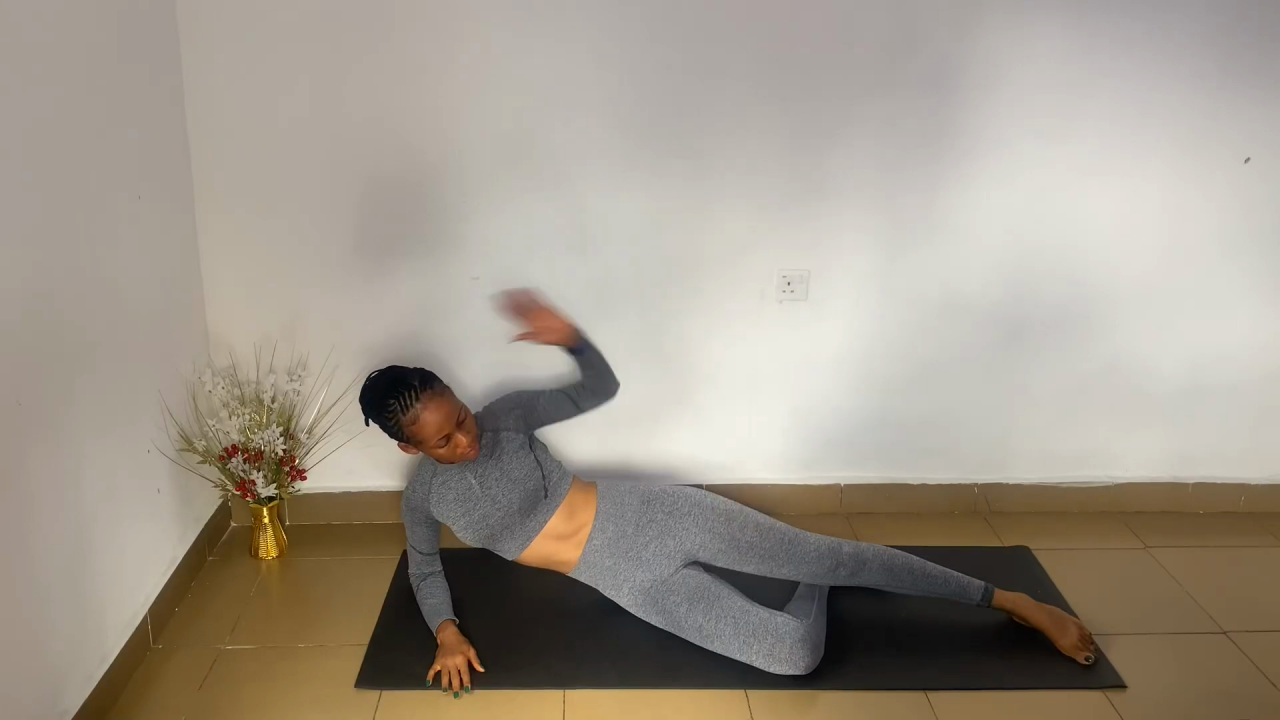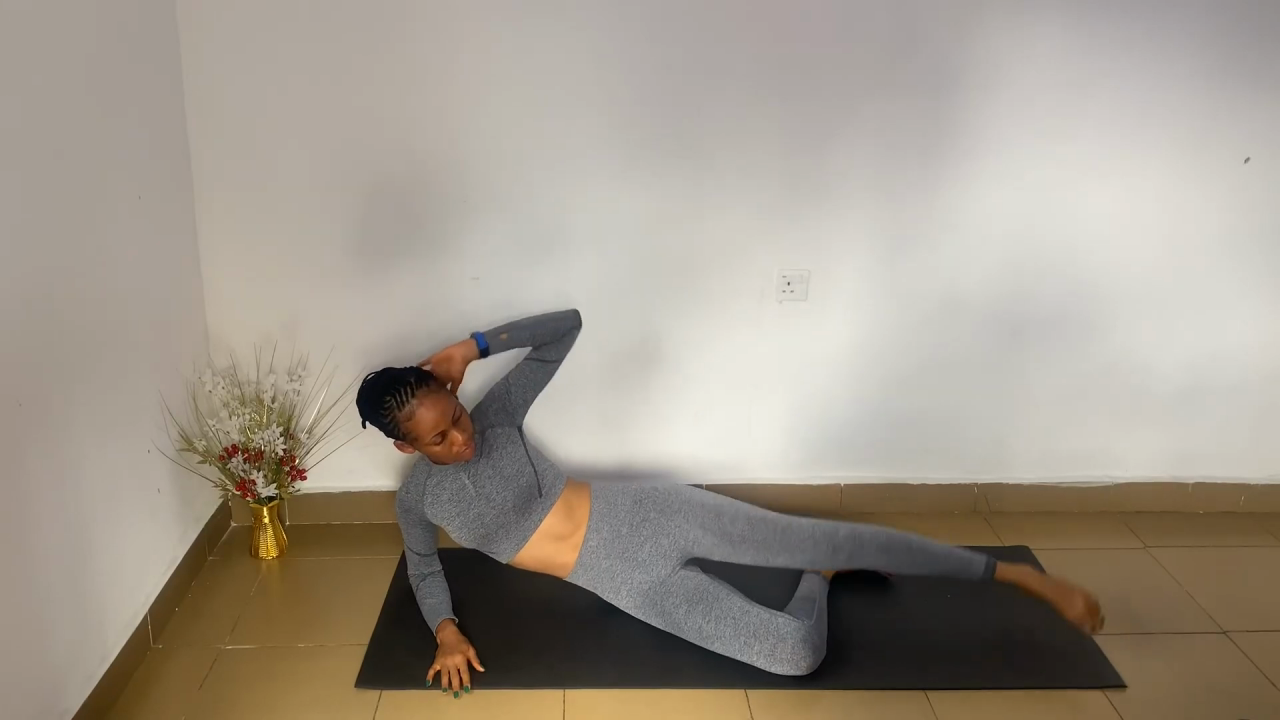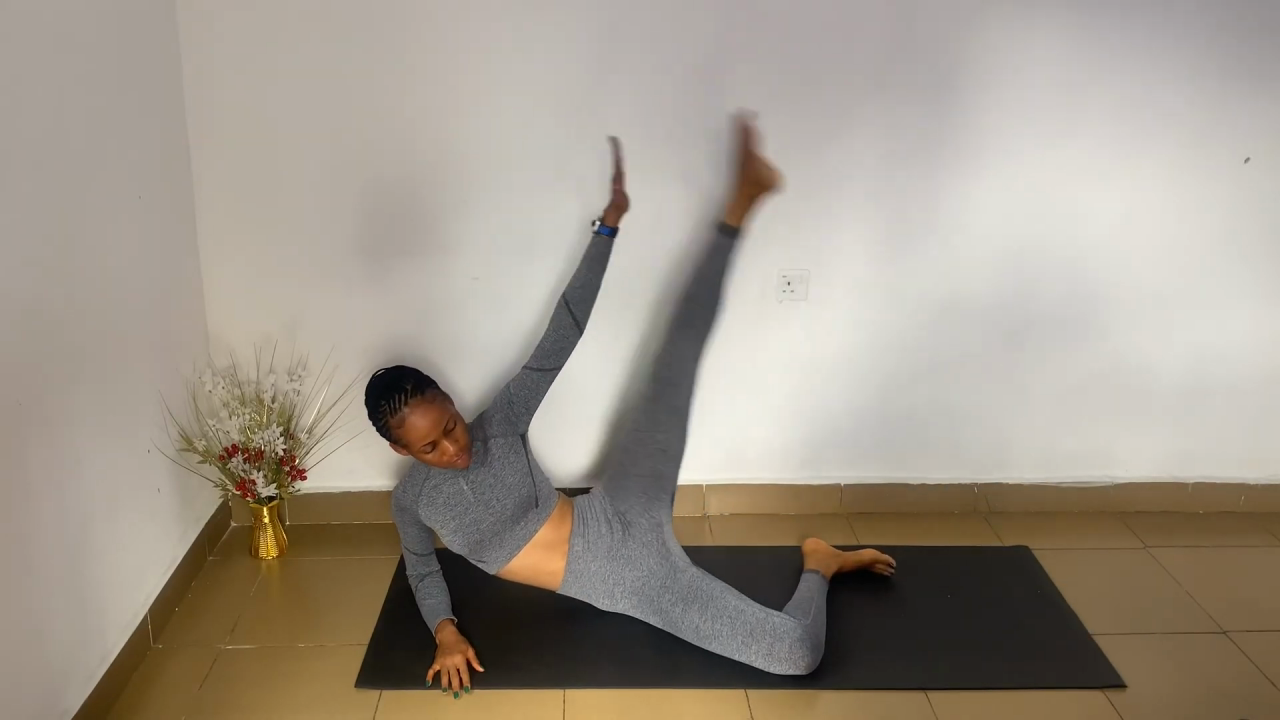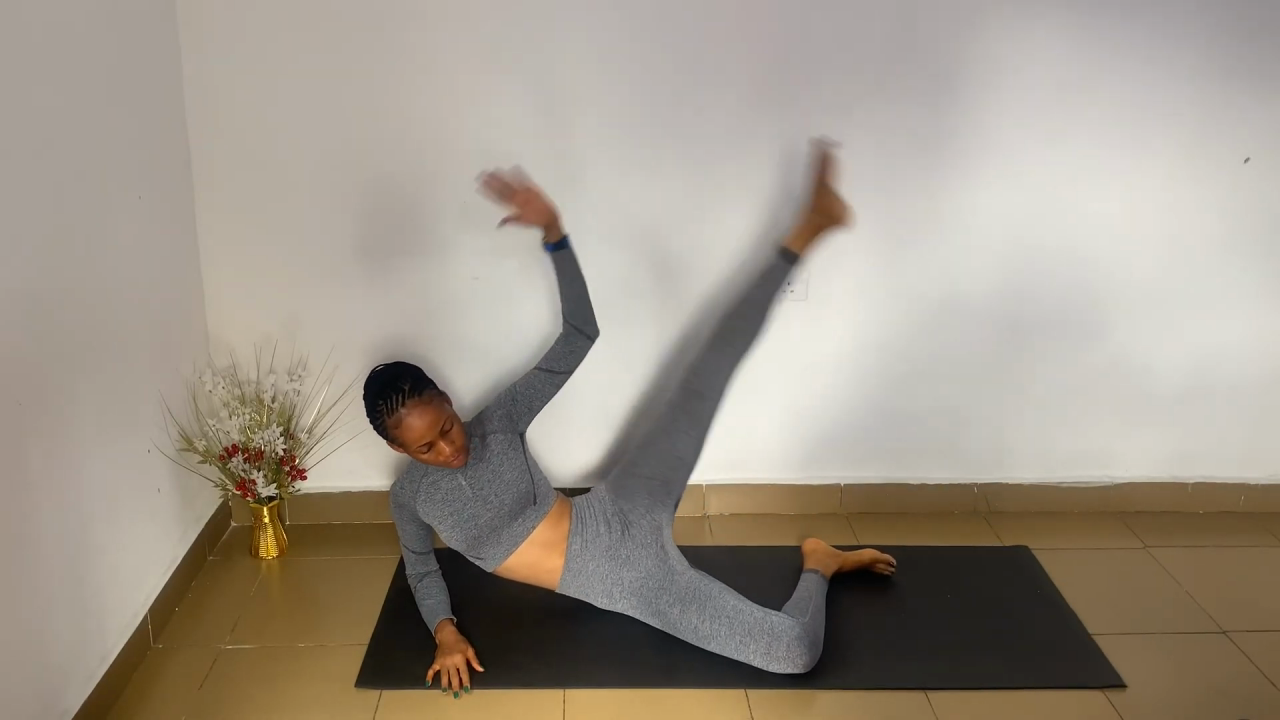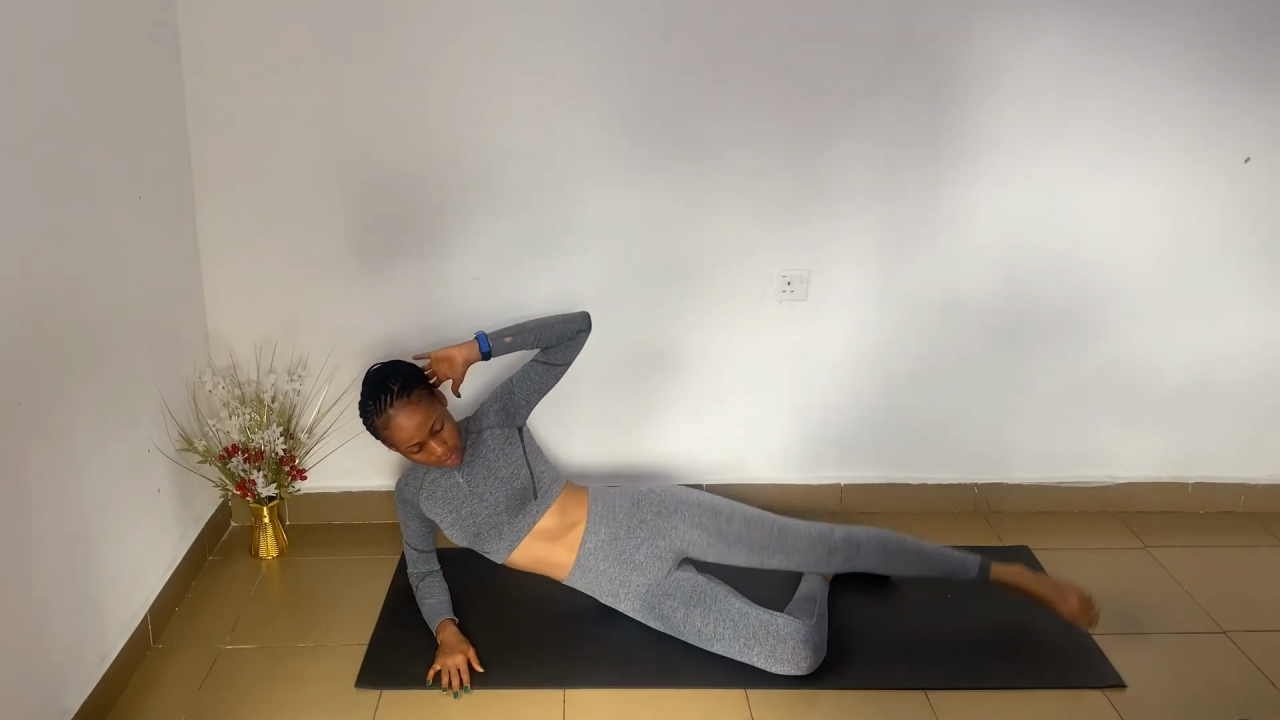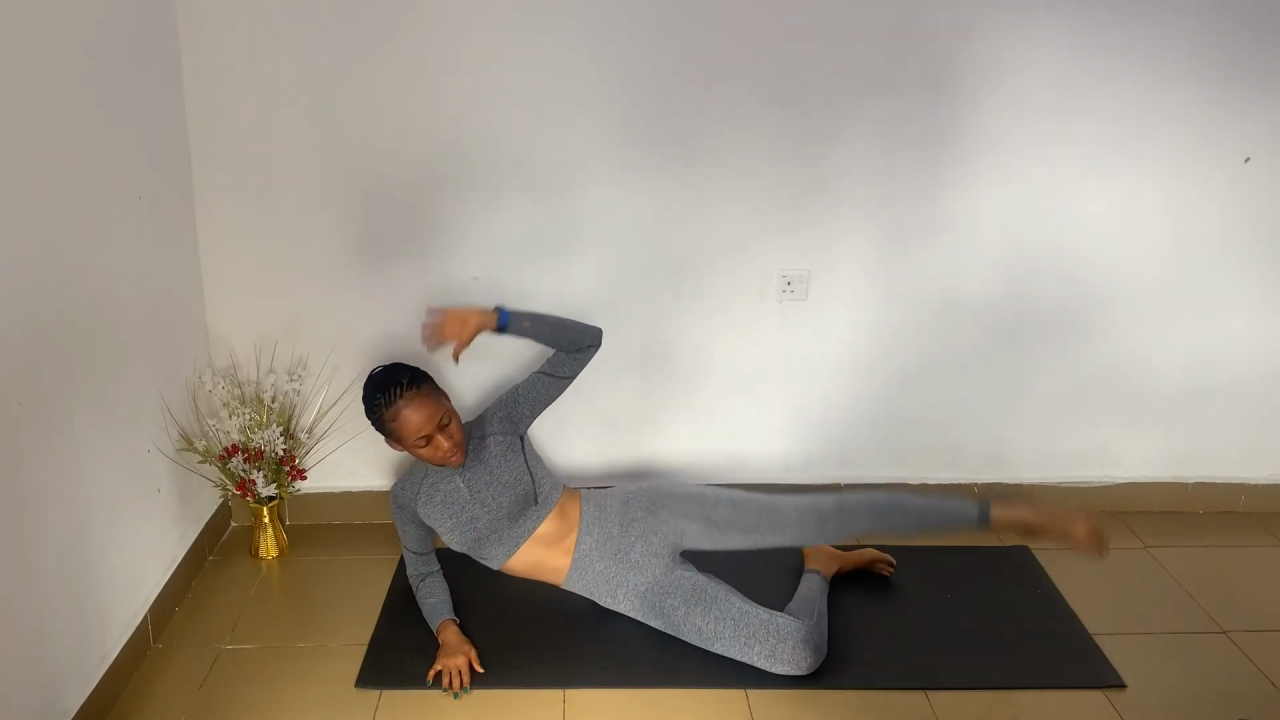
dt=0.5s
person 1, frame 1
left shoulder: (507, 417)
right shoulder: (423, 493)
left elbow: (603, 387)
right elbow: (422, 564)
left wrist: (566, 337)
right wrist: (446, 629)
left hip: (655, 514)
right hip: (632, 580)
left knee: (834, 554)
right knee: (795, 653)
left ankle: (1013, 602)
right ankle: (814, 581)
person 1, frame 2
left shoulder: (494, 414)
right shoulder: (417, 495)
left elbow: (568, 324)
right elbow: (422, 566)
left wrist: (476, 343)
right wrist: (446, 632)
left hip: (646, 519)
right hip: (627, 583)
left knee: (832, 538)
right knee: (796, 653)
left ankle: (1014, 575)
right ankle: (818, 579)
person 1, frame 3
left shoulder: (500, 423)
right shoulder: (412, 499)
left elbow: (567, 324)
right elbow: (421, 565)
left wrist: (609, 219)
right wrist: (445, 632)
left hip: (625, 527)
right hip: (615, 588)
left knee: (672, 359)
right knee: (796, 654)
right ankle: (823, 565)
person 1, frame 4
left shoulder: (498, 424)
right shoulder: (410, 496)
left elbow: (579, 335)
right elbow: (421, 568)
left wrist: (553, 234)
right wrist: (446, 633)
left hip: (623, 525)
right hip: (621, 586)
left knee: (705, 371)
right knee: (794, 652)
right ankle: (822, 564)
person 1, frame 5
left shoulder: (496, 414)
right shoulder: (413, 494)
left elbow: (578, 327)
right elbow: (420, 565)
left wrist: (480, 346)
right wrist: (446, 632)
left hip: (643, 522)
right hip: (625, 587)
left knee: (830, 541)
right knee: (797, 654)
left ankle: (1007, 574)
right ankle: (819, 582)
person 1, frame 6
left shoulder: (500, 420)
right shoulder: (411, 496)
left elbow: (586, 340)
right elbow: (420, 565)
left wrist: (496, 319)
right wrist: (447, 631)
left hip: (638, 522)
right hip: (626, 587)
left knee: (821, 512)
right knee: (798, 653)
left ankle: (1003, 513)
right ankle: (823, 567)
